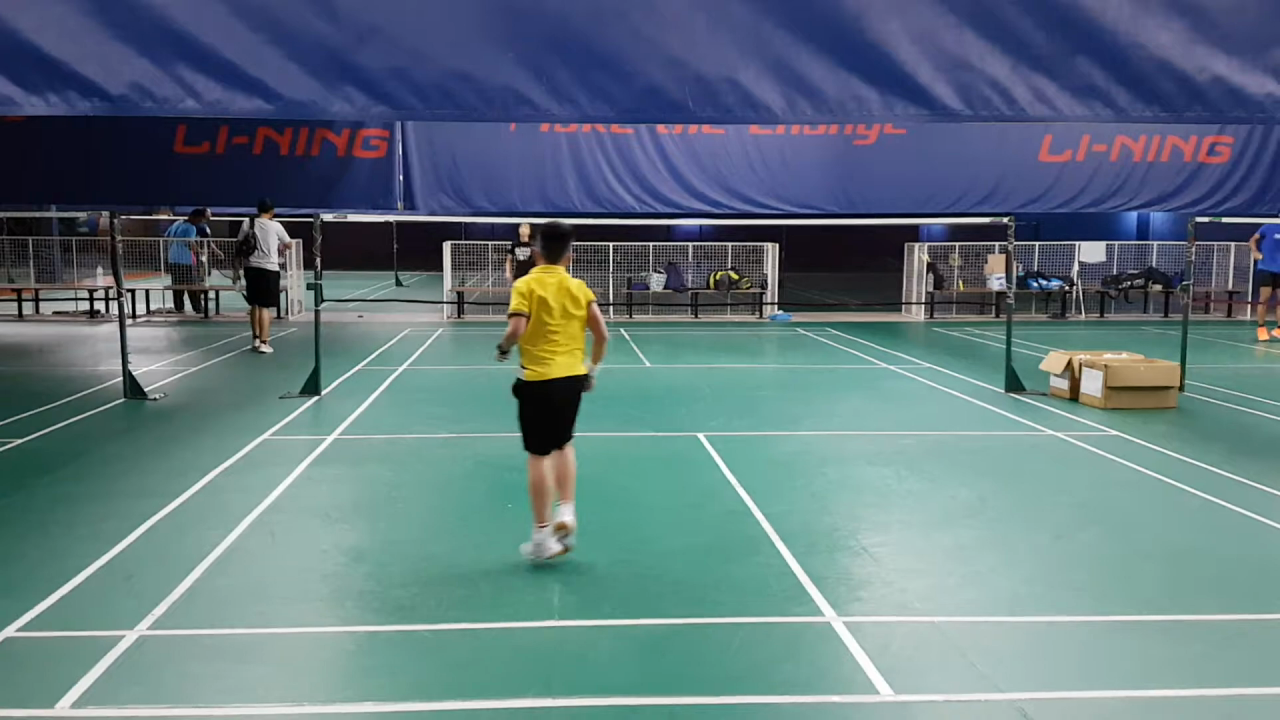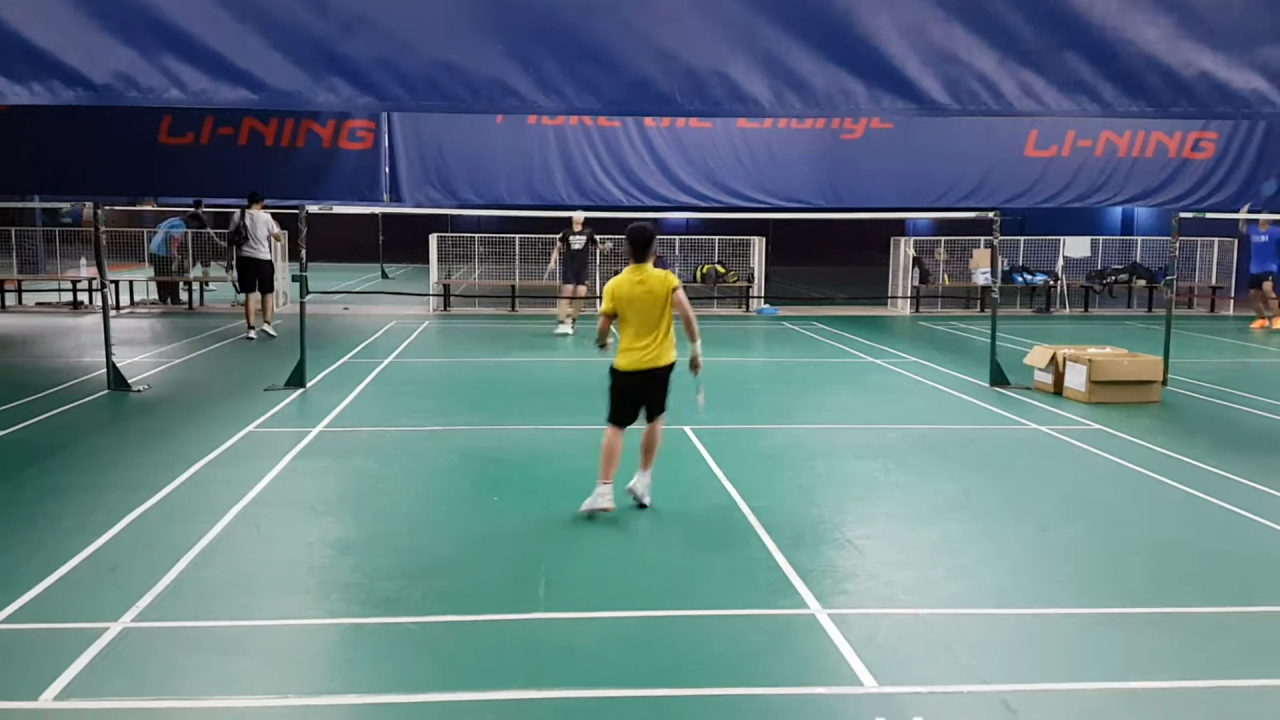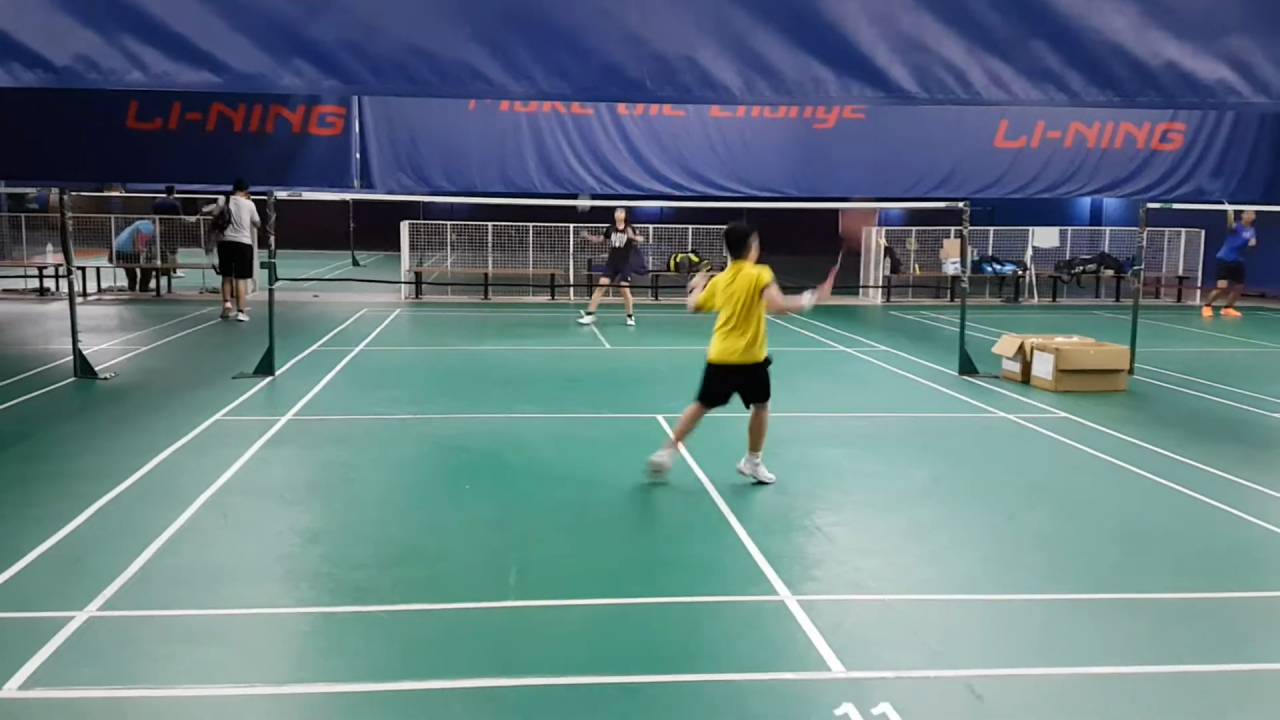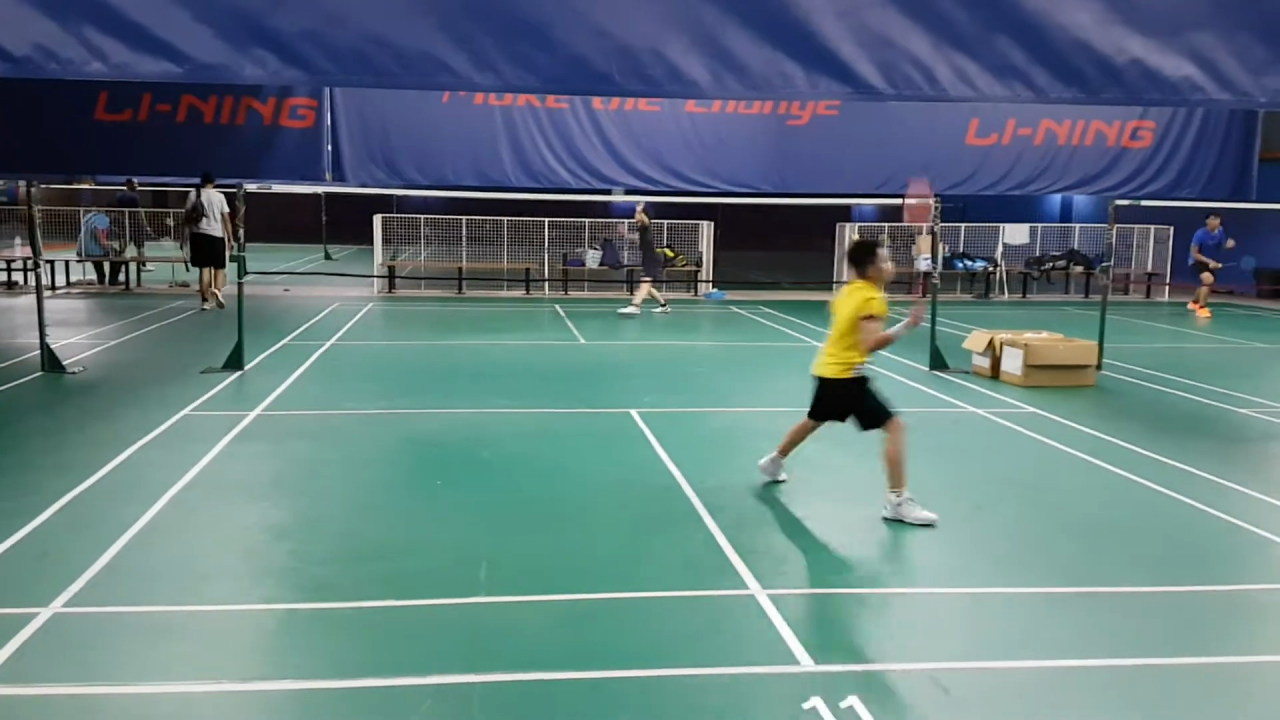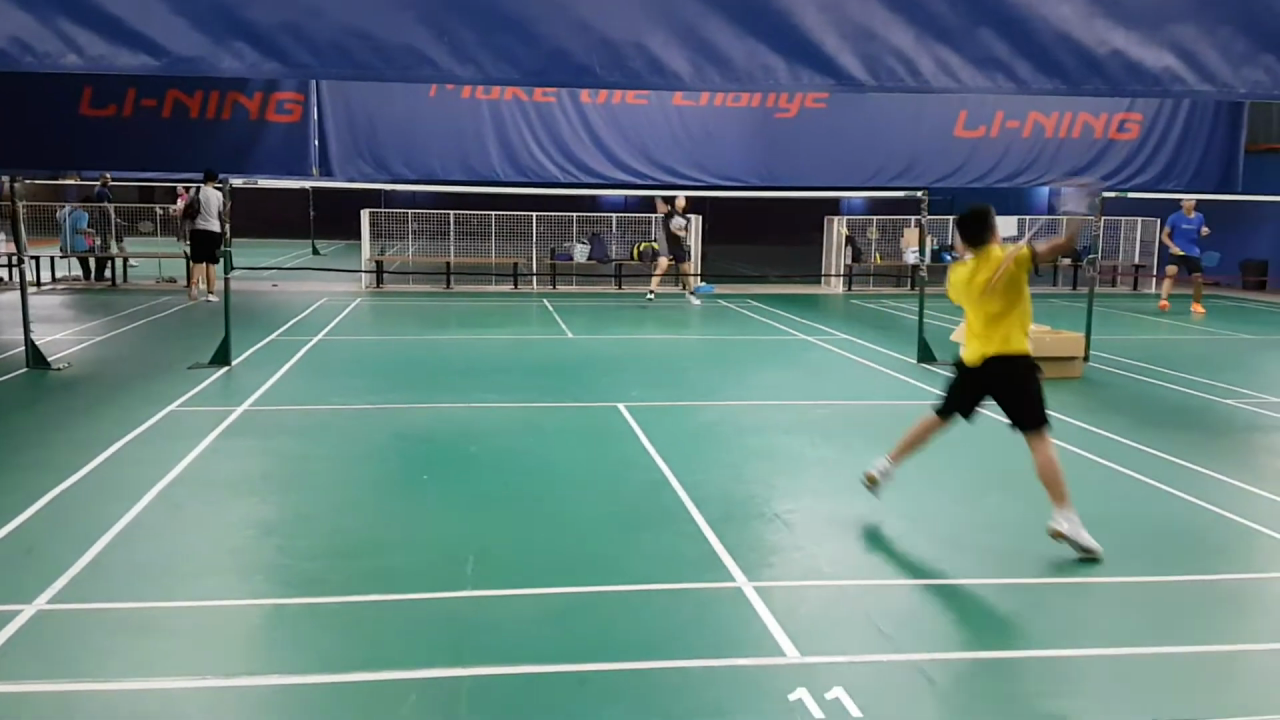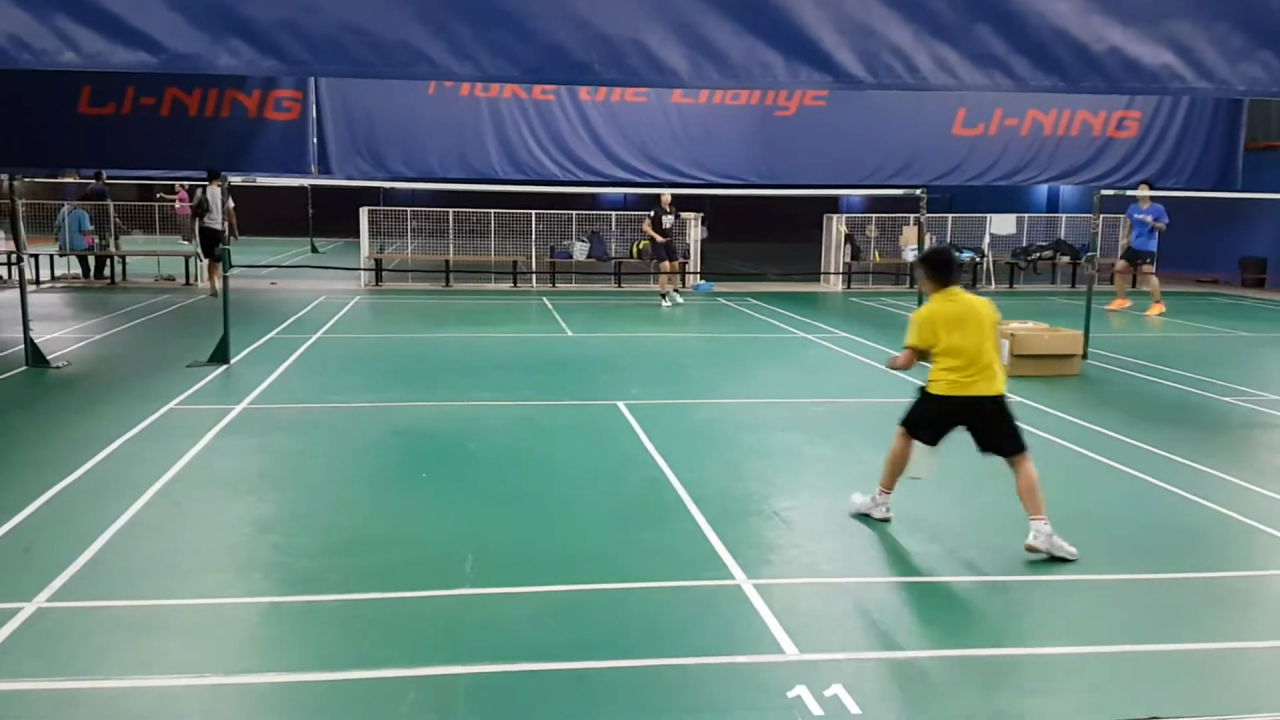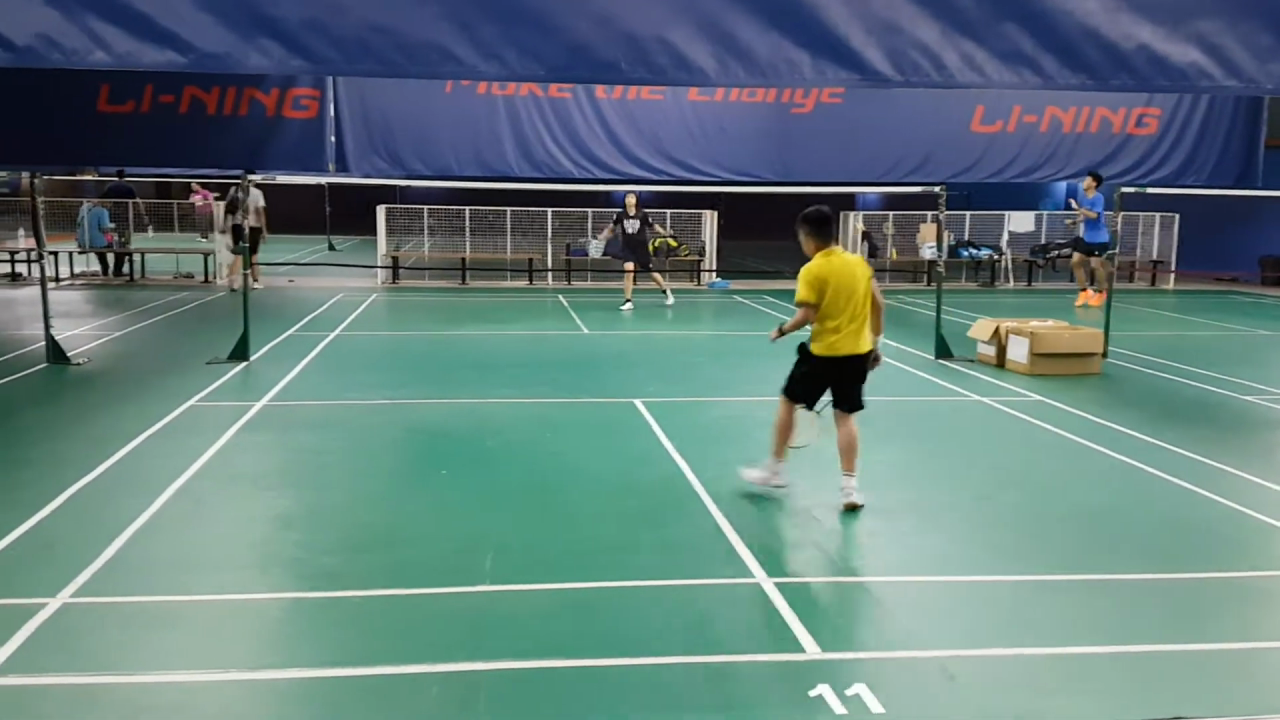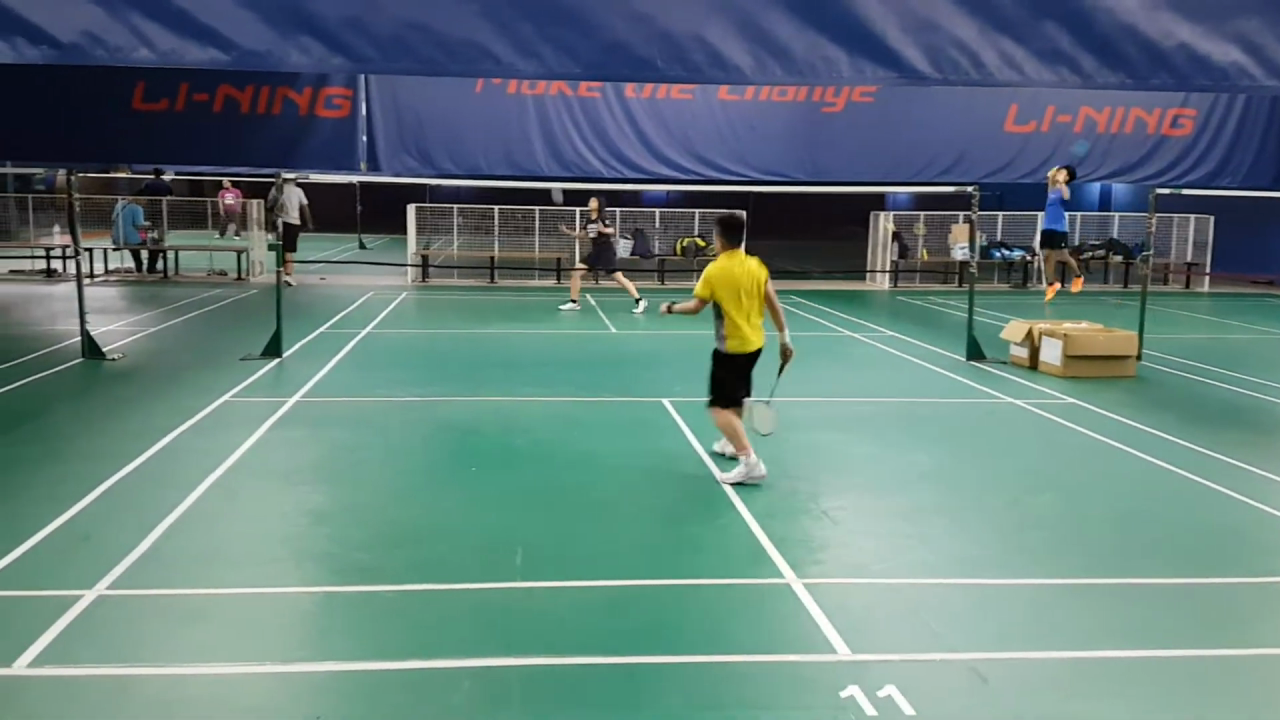
dt=0.5s
person 1, frame 1
left shoulder: (525, 285)
right shoulder: (579, 288)
left elbow: (516, 330)
right elbow: (602, 335)
left wrist: (504, 348)
right wrist: (592, 370)
left hip: (538, 380)
right hip: (572, 377)
left knee: (539, 455)
right knee: (562, 445)
left ankle: (543, 535)
right ankle: (565, 513)
person 1, frame 2
left shoulder: (614, 286)
right shoulder: (667, 280)
left elbow: (602, 328)
right elbow: (688, 315)
left wrist: (601, 342)
right wrist: (696, 351)
left hip: (626, 367)
right hip: (659, 364)
left knee: (616, 428)
right knee: (654, 421)
left ankle: (604, 492)
right ankle: (642, 479)
person 1, frame 3
left shoulder: (718, 282)
right shoulder: (759, 274)
left elbow: (693, 306)
right elbow: (776, 305)
left wrist: (696, 287)
right wrist: (809, 299)
left hip: (720, 358)
right hip: (751, 358)
left knee: (701, 406)
right knee: (761, 407)
left ankle: (666, 453)
right ankle: (752, 463)
person 1, frame 4
left shoulder: (849, 291)
right shoulder: (871, 299)
right elbow: (870, 343)
right wrist: (904, 327)
left hip: (827, 371)
right hip: (839, 376)
left knee: (814, 421)
right knee: (894, 428)
left ankle: (773, 463)
right ankle: (899, 503)
person 1, frame 5
left shoulder: (958, 274)
right shoulder: (1011, 260)
right elbow: (1063, 245)
right wrist: (1076, 220)
left hip: (973, 360)
right hip: (1011, 360)
left knee: (938, 419)
right knee: (1039, 439)
left ankle: (882, 469)
right ankle: (1065, 519)
person 1, frame 6
left shoulder: (925, 315)
right shoulder: (985, 306)
left elbow: (906, 362)
right elbow: (989, 351)
left wrist: (896, 360)
left hip: (944, 392)
right hip: (988, 394)
left knee: (905, 435)
right knee: (1021, 461)
left ankle: (879, 503)
right ankle: (1042, 531)
person 1, frame 7
left shoulder: (811, 271)
right shoulder: (858, 263)
left elbow: (806, 316)
right elbow: (877, 305)
left wrist: (782, 330)
right wrist: (874, 343)
left hip: (823, 352)
right hip: (858, 352)
left knee: (787, 403)
right knee: (845, 416)
left ankle: (773, 470)
right ankle: (850, 487)
person 1, frame 8
left shoulder: (714, 270)
right shoulder: (757, 267)
left elbow: (695, 306)
right elbow: (774, 306)
left wrist: (670, 308)
right wrist: (785, 340)
left hip: (731, 348)
right hip: (753, 345)
left knee: (721, 408)
right knee: (735, 398)
left ankle: (750, 463)
right ankle: (731, 444)
